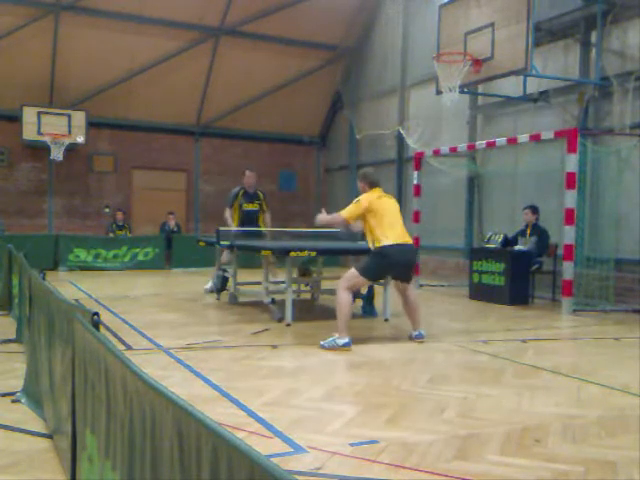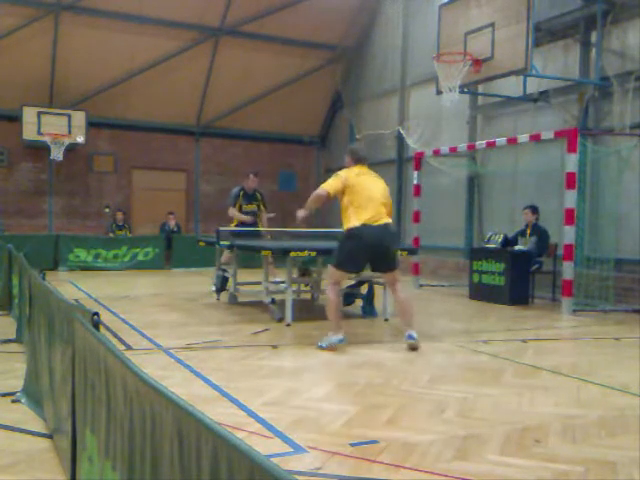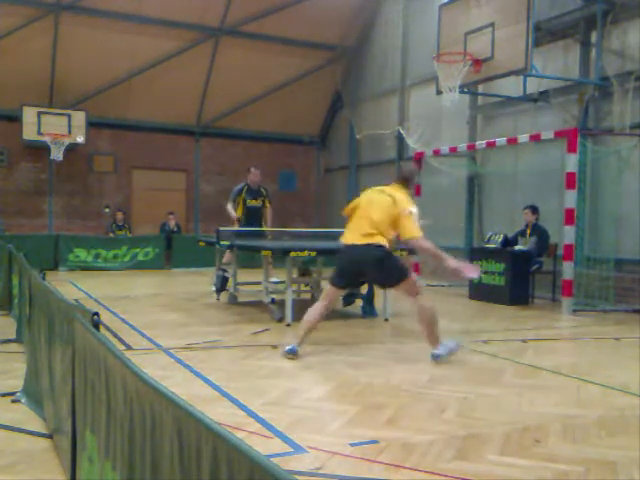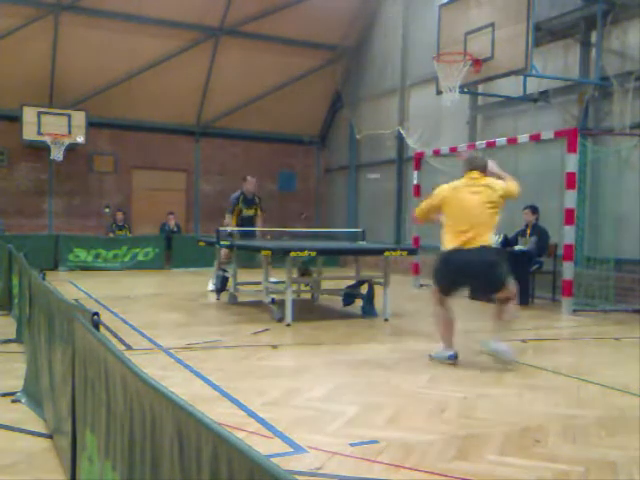
dt=0.4s
person 1, frame 1
left shoulder: (366, 199)
right shoulder: (391, 200)
left elbow: (341, 219)
left wrist: (323, 219)
left hip: (388, 252)
right hip: (409, 251)
left knee: (344, 286)
right knee: (405, 288)
left ankle: (342, 338)
right ankle: (417, 331)
person 1, frame 2
left shoulder: (346, 175)
right shoulder: (379, 181)
left elbow: (321, 194)
left wrist: (305, 211)
left hip: (359, 235)
right hip: (384, 232)
left knee: (332, 282)
right knee: (395, 285)
left ankle: (336, 334)
right ankle: (410, 334)
person 1, frame 3
left shoulder: (369, 193)
right shoulder: (405, 204)
left elbow: (347, 213)
right elbow: (416, 242)
right wrist: (447, 260)
left hip: (348, 253)
right hip: (375, 254)
left knee: (325, 301)
right knee: (418, 294)
left ankle: (295, 345)
right ankle: (437, 348)
person 1, frame 4
left shoulder: (446, 190)
right shoulder: (495, 187)
left elbow: (418, 217)
right elbow: (515, 187)
left wrist: (438, 218)
right wrist: (494, 168)
left hip: (452, 258)
right hip: (484, 257)
left knee: (440, 299)
right knee: (509, 296)
left ankle: (448, 350)
right ankle: (494, 342)
